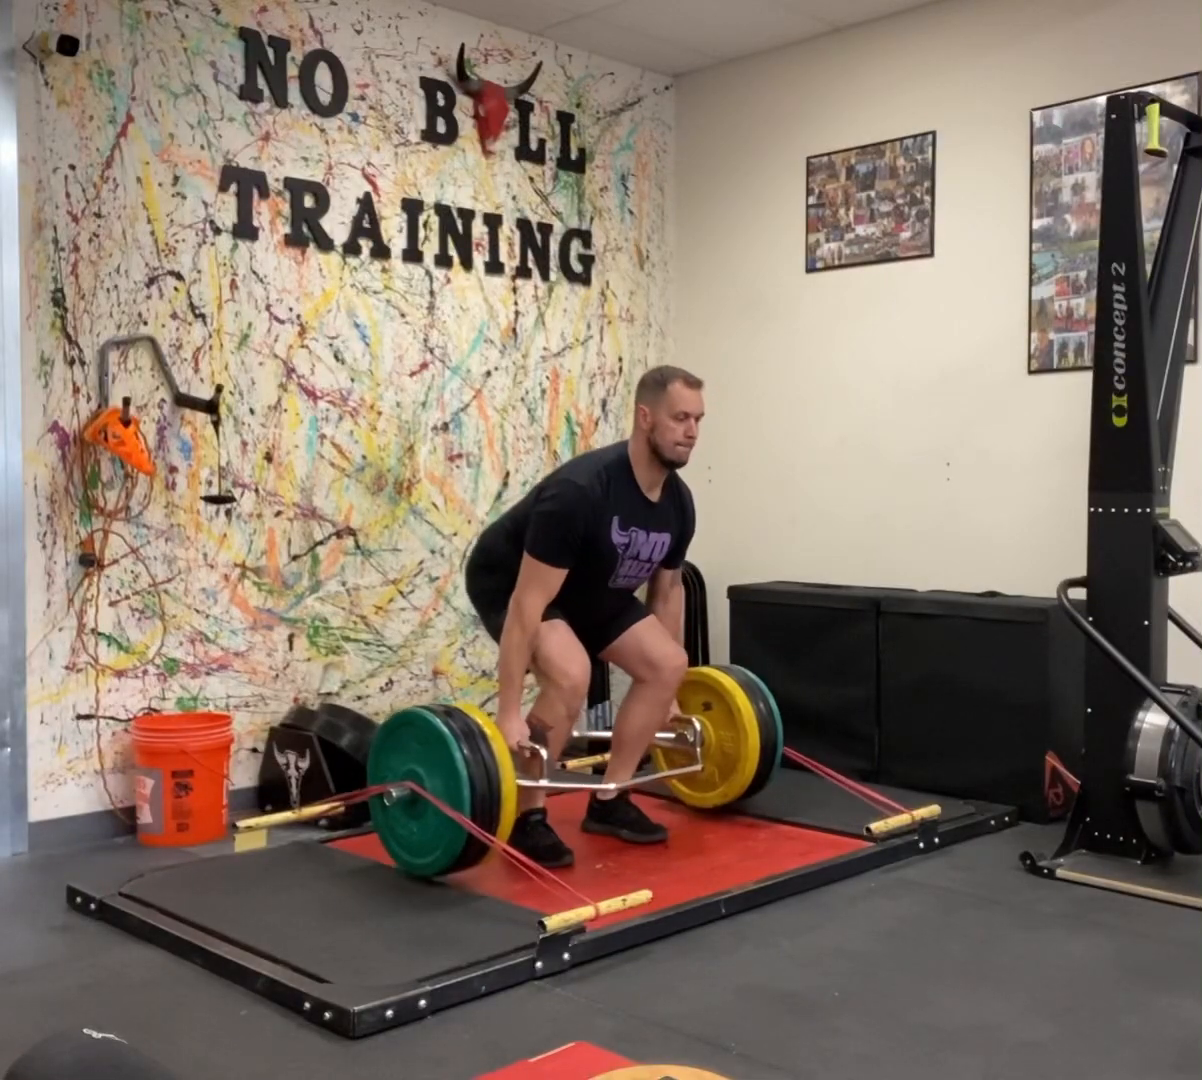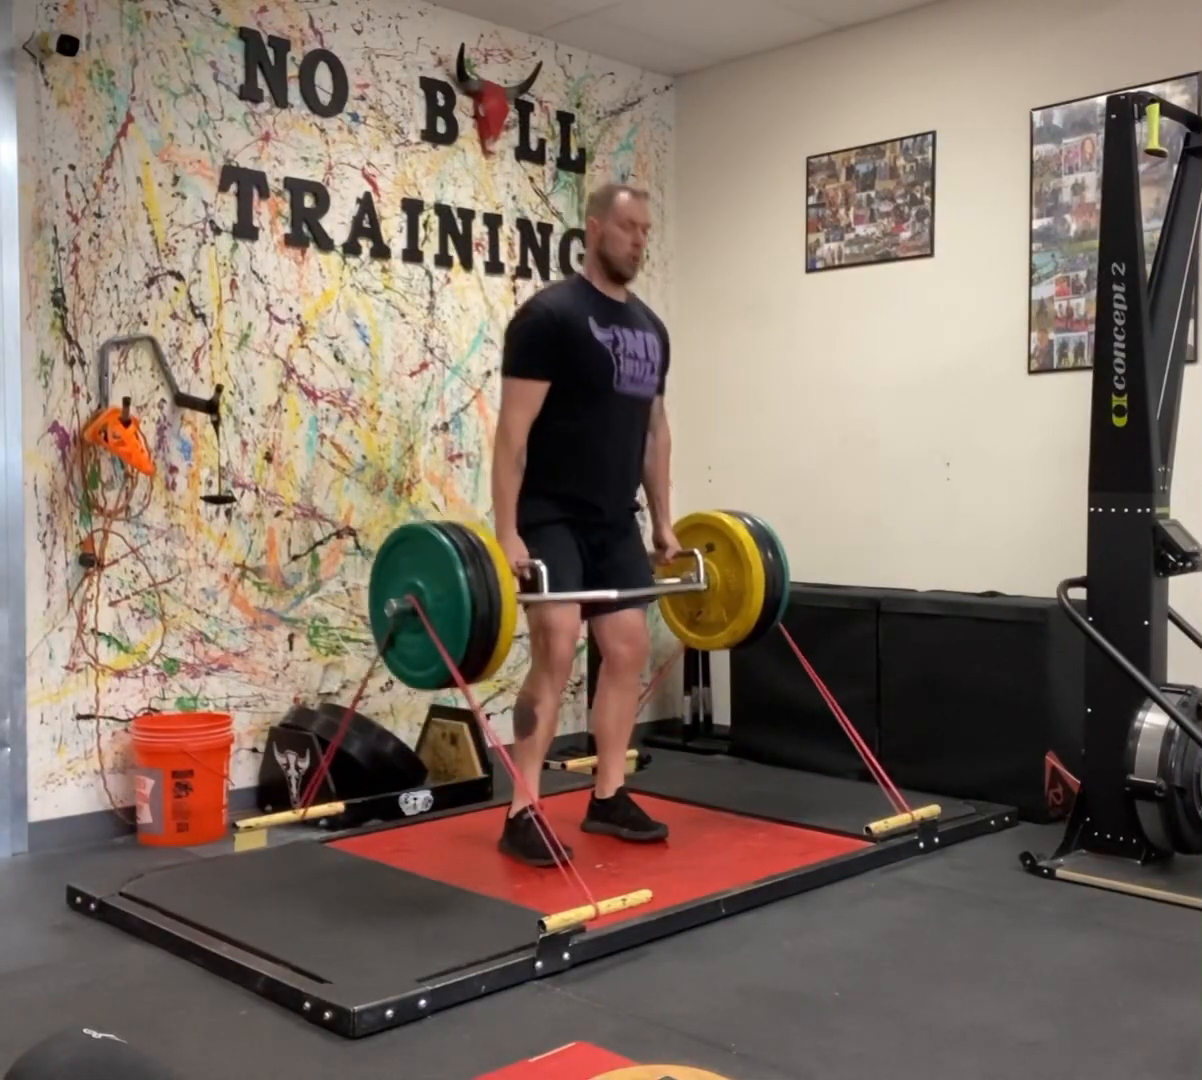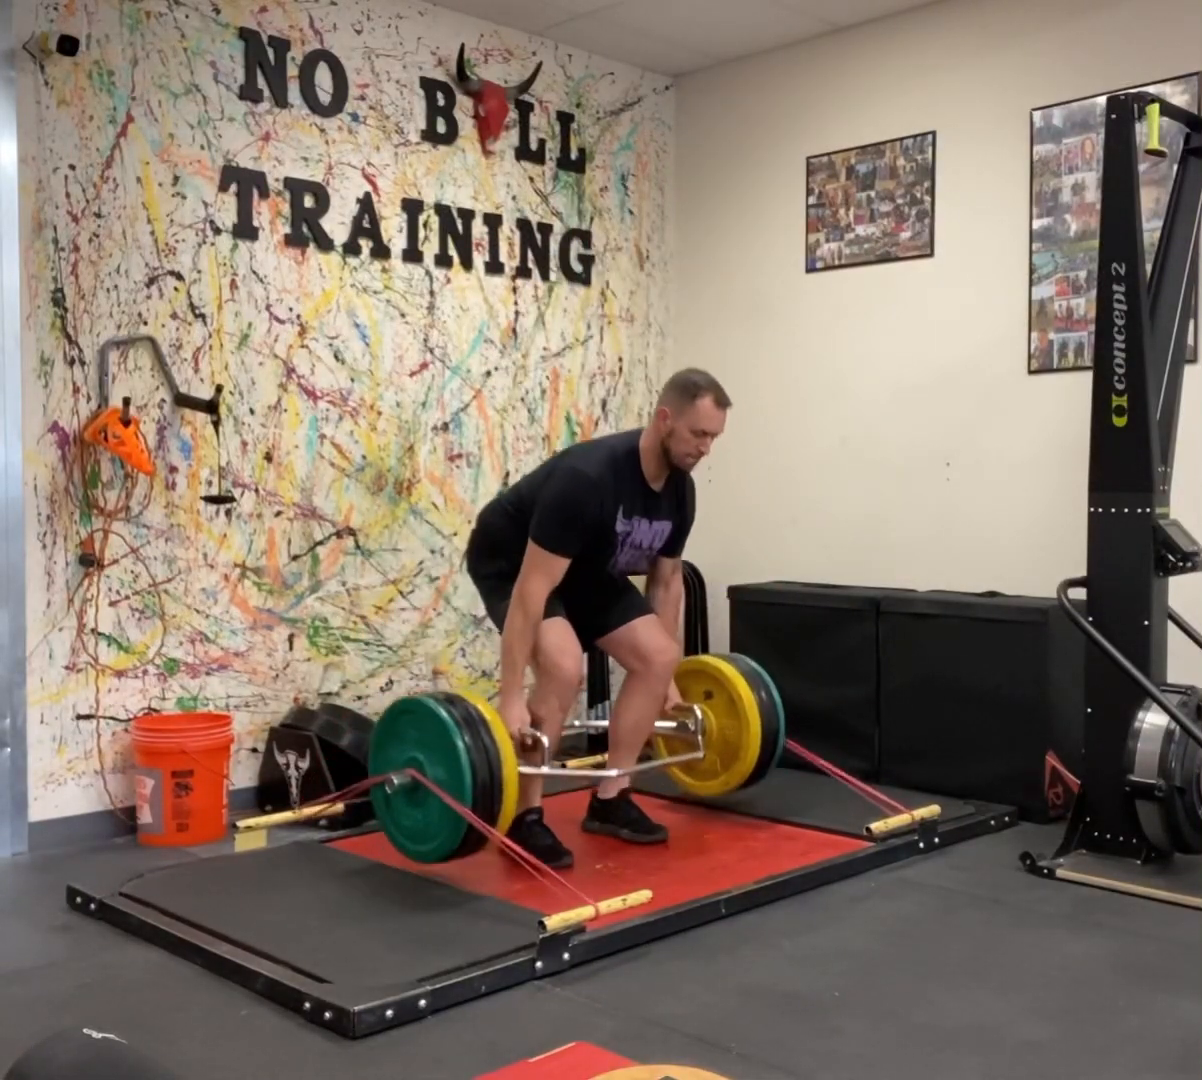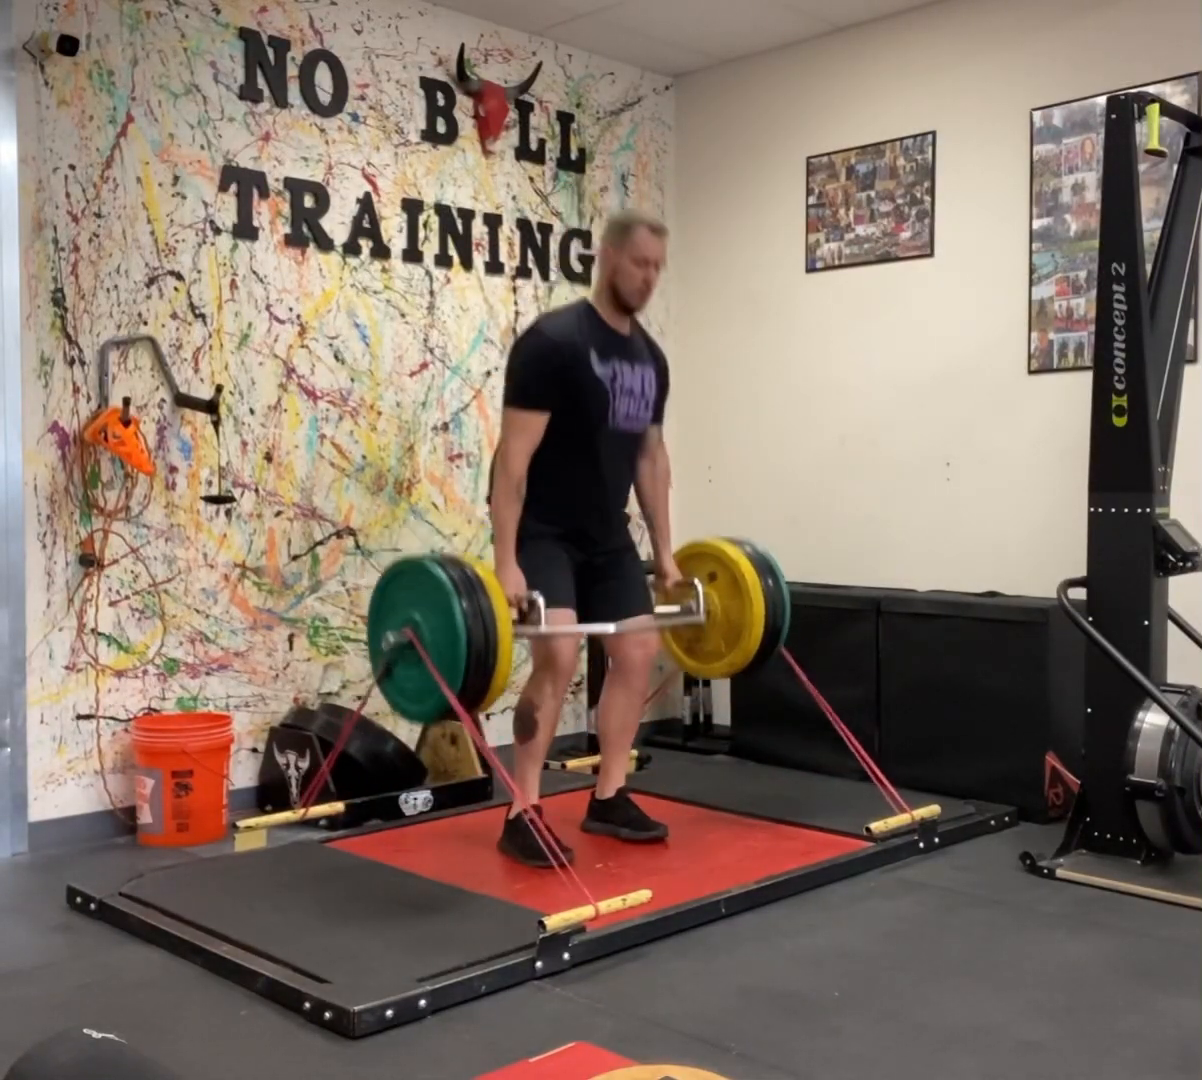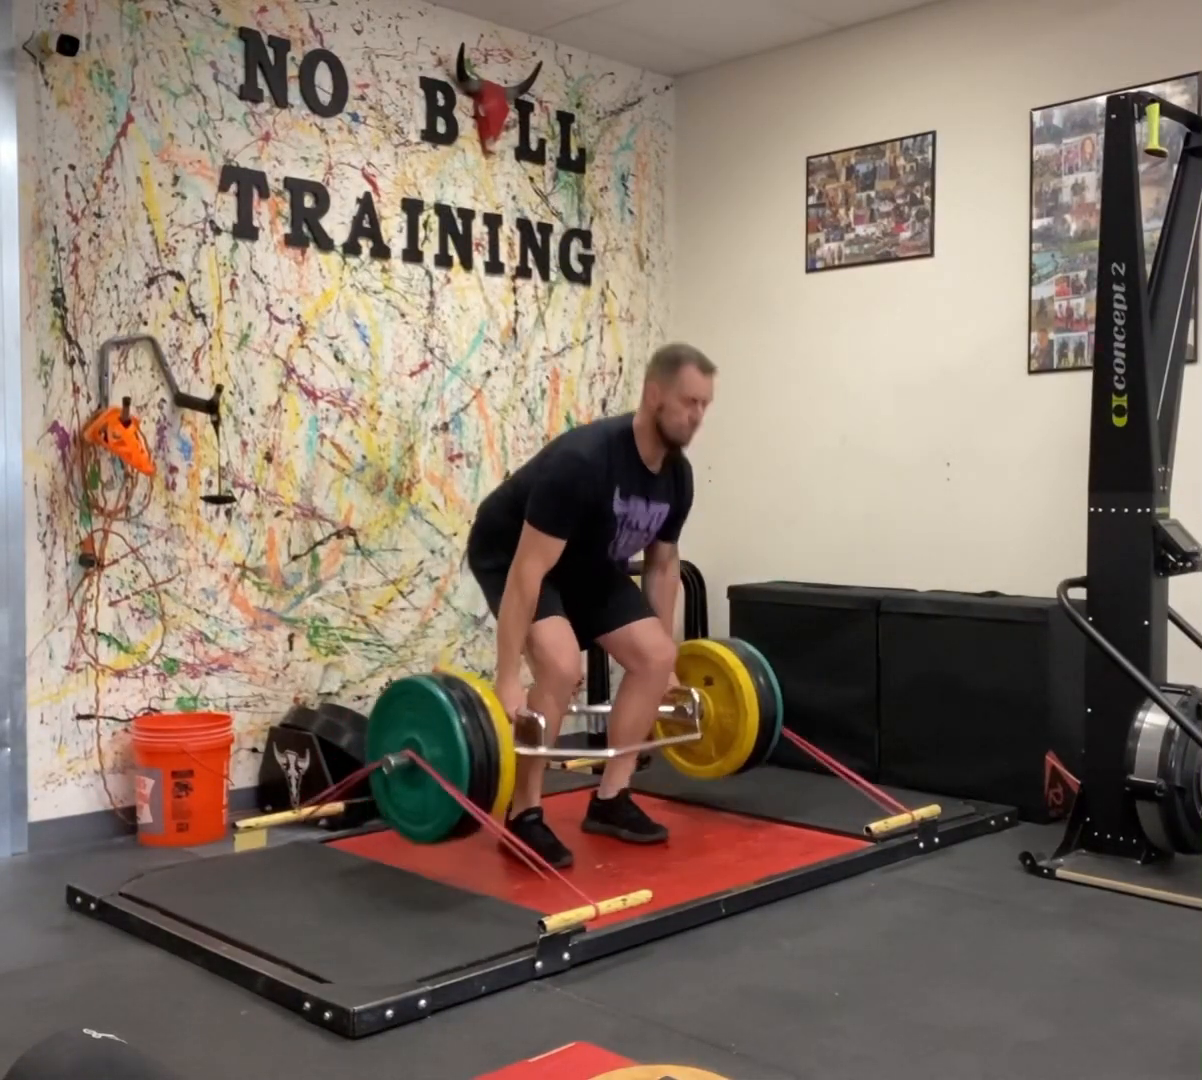
dt=1s
person 1, frame 1
left shoulder: (678, 502)
right shoulder: (580, 492)
left elbow: (667, 591)
right elbow: (527, 606)
left wrist: (669, 698)
right wrist: (509, 714)
right hip: (507, 582)
left knee: (668, 664)
right knee: (571, 675)
left ankle: (609, 800)
right ankle: (526, 818)
person 1, frame 2
left shoulder: (650, 327)
right shoulder: (550, 314)
left elbow: (655, 428)
right elbow: (512, 429)
left wrist: (663, 521)
right wrist: (508, 533)
left hip: (614, 521)
right hip: (550, 517)
left knee: (627, 652)
right knee: (556, 652)
left ankle: (608, 797)
right ankle: (521, 814)
person 1, frame 3
left shoulder: (679, 492)
right shoulder: (587, 479)
left elbow: (666, 581)
right elbow: (531, 591)
left wrist: (671, 679)
right wrist: (511, 700)
left hip: (591, 572)
right hip: (509, 561)
left knee: (659, 657)
right knee: (563, 667)
left ankle: (610, 798)
right ankle: (524, 817)
person 1, frame 4
left shoulder: (649, 355)
right shoulder: (552, 342)
left elbow: (651, 457)
right elbow: (514, 456)
left wrist: (664, 550)
right wrist: (506, 562)
left hip: (606, 531)
right hip: (543, 529)
left knee: (638, 654)
right knee: (559, 658)
left ankle: (608, 798)
right ankle: (522, 815)
person 1, frame 5
left shoulder: (676, 475)
right shoulder: (582, 460)
left elbow: (663, 565)
right elbow: (528, 571)
left wrist: (669, 668)
right wrist: (507, 681)
left hip: (589, 563)
right hip: (510, 552)
left knee: (654, 656)
right knee: (561, 667)
left ankle: (609, 799)
right ankle: (523, 816)
